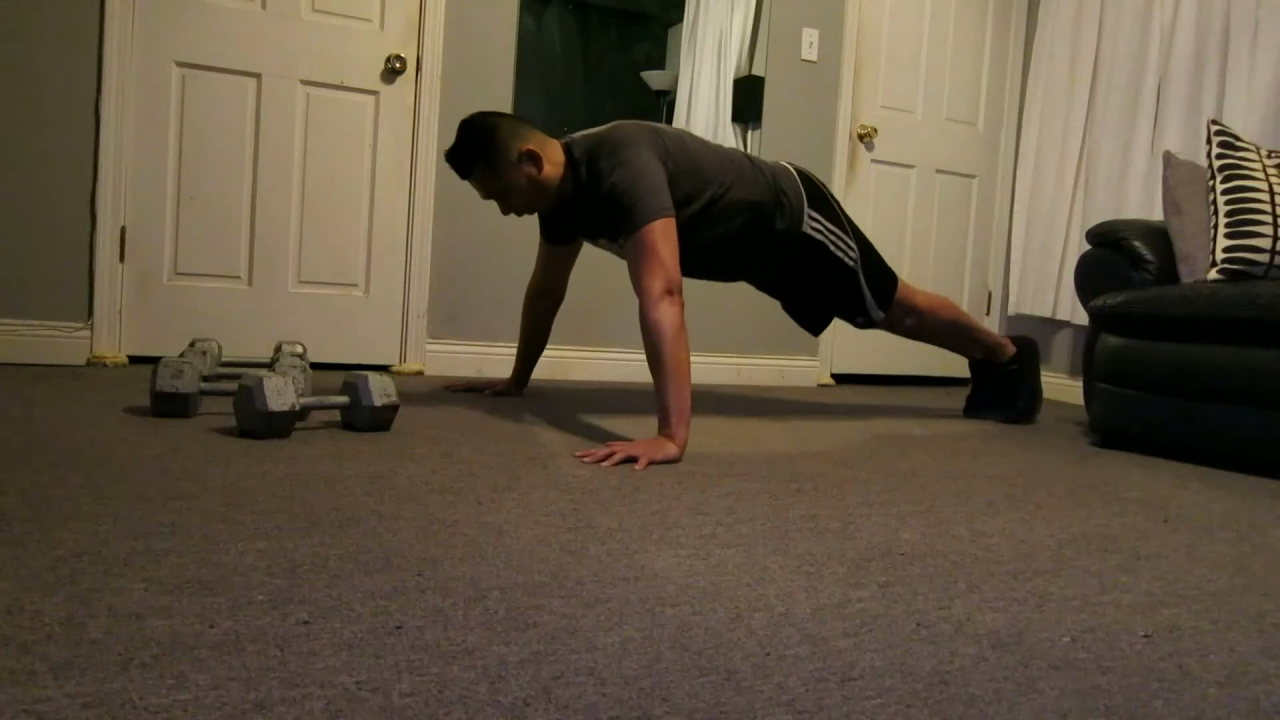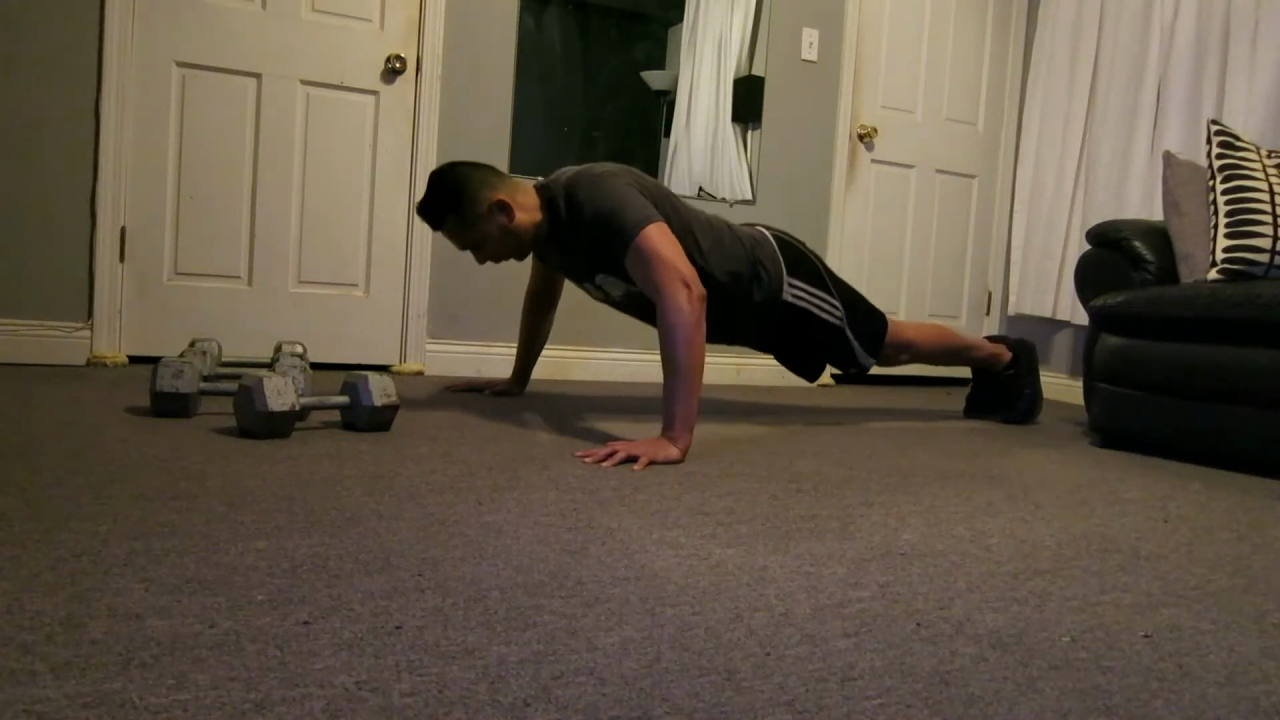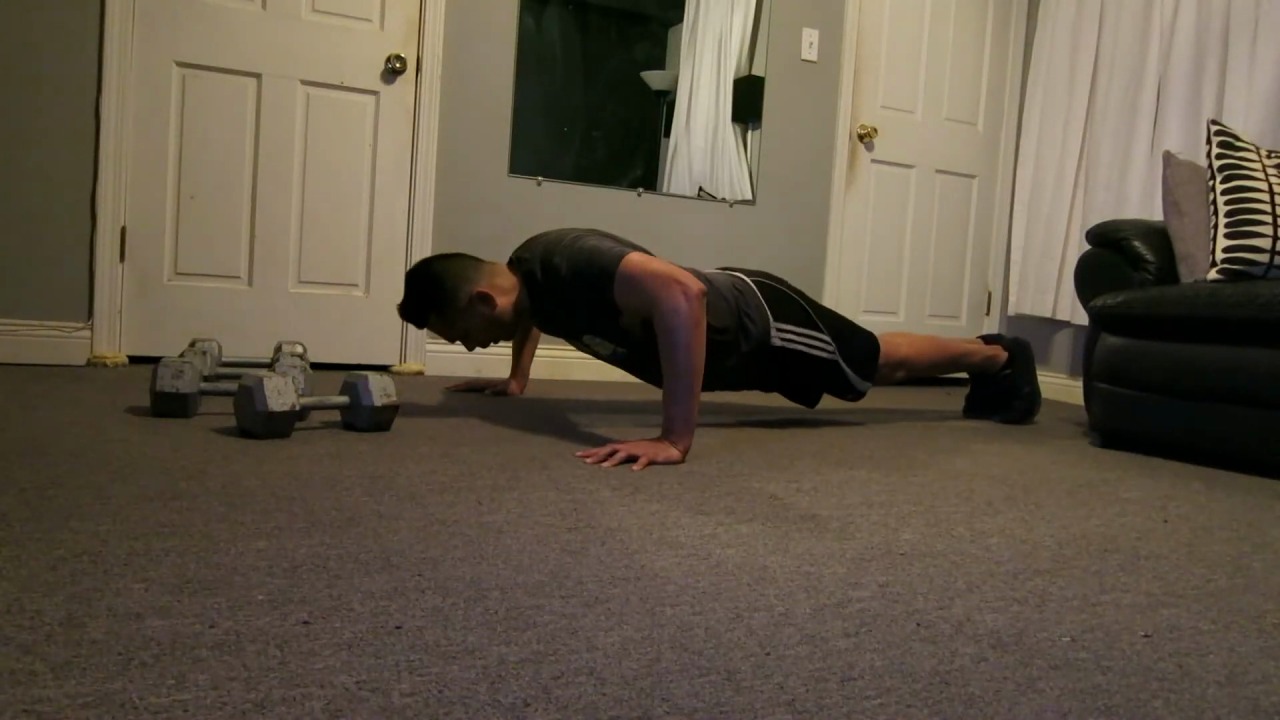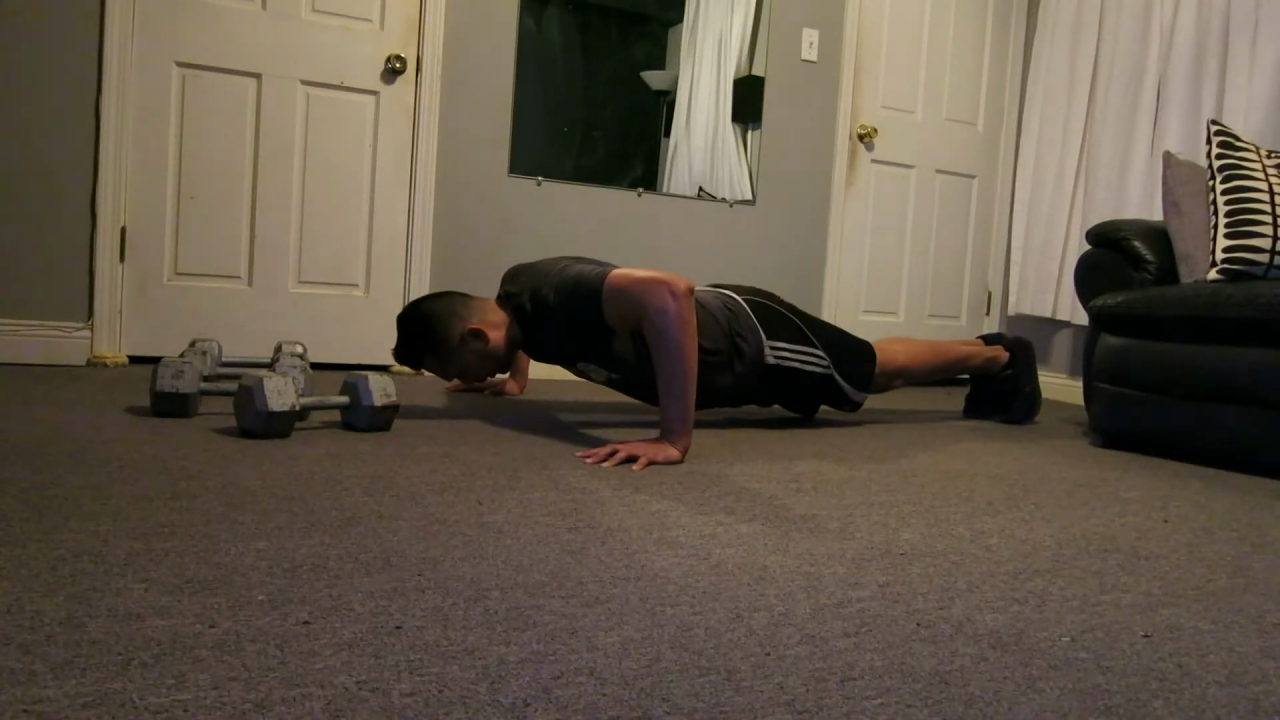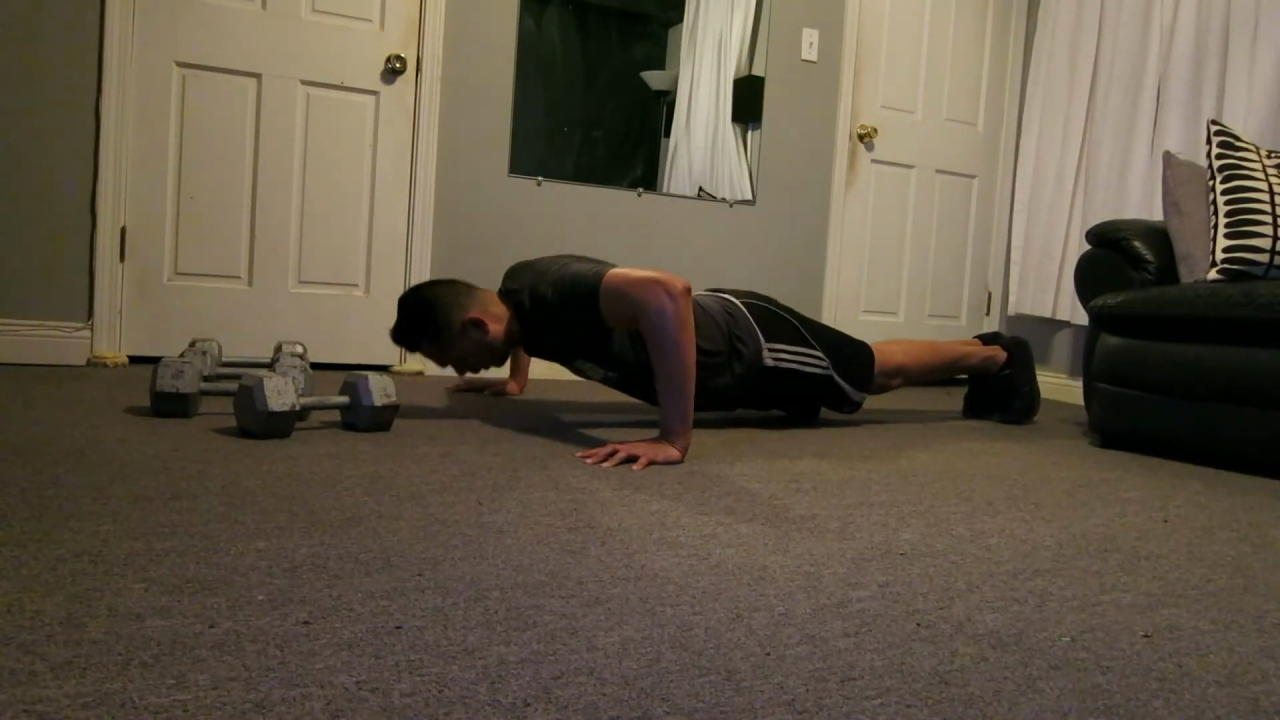
dt=1s
person 1, frame 1
left shoulder: (620, 165)
right shoulder: (564, 187)
left elbow: (661, 296)
right elbow: (545, 288)
left wrist: (671, 436)
right wrist: (516, 379)
left hip: (793, 217)
right hip: (755, 246)
left knee: (896, 310)
right knee: (885, 319)
left ankle: (1009, 355)
right ankle: (985, 365)
person 1, frame 2
left shoulder: (595, 200)
right shoulder: (548, 216)
left elbow: (684, 295)
right elbow: (543, 292)
left wrist: (674, 438)
right wrist: (518, 378)
left hip: (772, 280)
right hip: (742, 292)
left knee: (889, 347)
right knee: (886, 351)
left ankle: (1005, 359)
right ankle: (994, 357)
person 1, frame 3
left shoulder: (571, 267)
right shoulder: (525, 269)
left elbow: (683, 295)
left wrist: (675, 440)
right wrist: (517, 378)
left hip: (758, 321)
right hip: (731, 317)
left knee: (881, 363)
right knee: (878, 366)
left ankle: (1002, 358)
right ankle: (989, 355)
person 1, frame 4
left shoulder: (558, 298)
right shoulder: (515, 292)
left elbow: (670, 293)
left wrist: (675, 439)
right wrist: (514, 379)
left hip: (750, 337)
right hip: (725, 330)
left knee: (879, 370)
right knee: (872, 371)
left ankle: (1003, 357)
right ankle: (987, 352)
person 1, frame 5
left shoulder: (558, 294)
right shoulder: (514, 290)
left elbow: (667, 293)
left wrist: (674, 439)
right wrist: (515, 380)
left hip: (750, 345)
right hip: (723, 337)
left knee: (880, 371)
right knee: (875, 374)
left ankle: (1001, 357)
right ankle: (985, 350)
